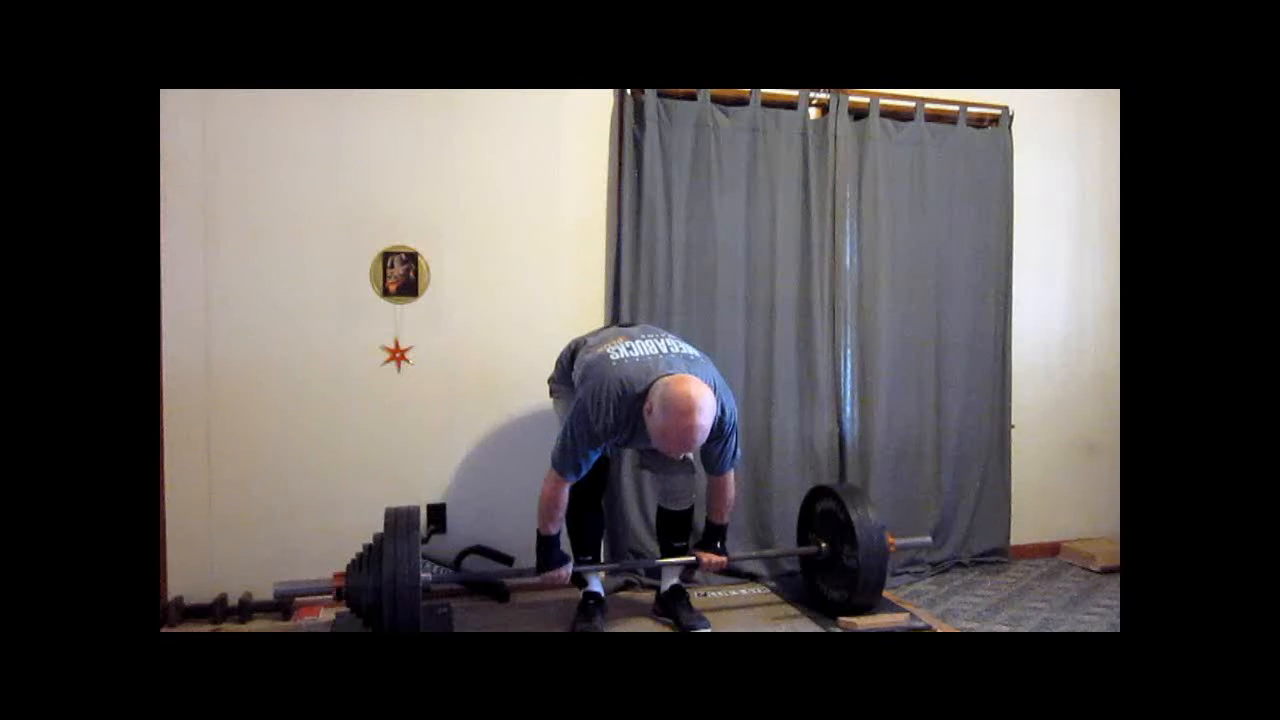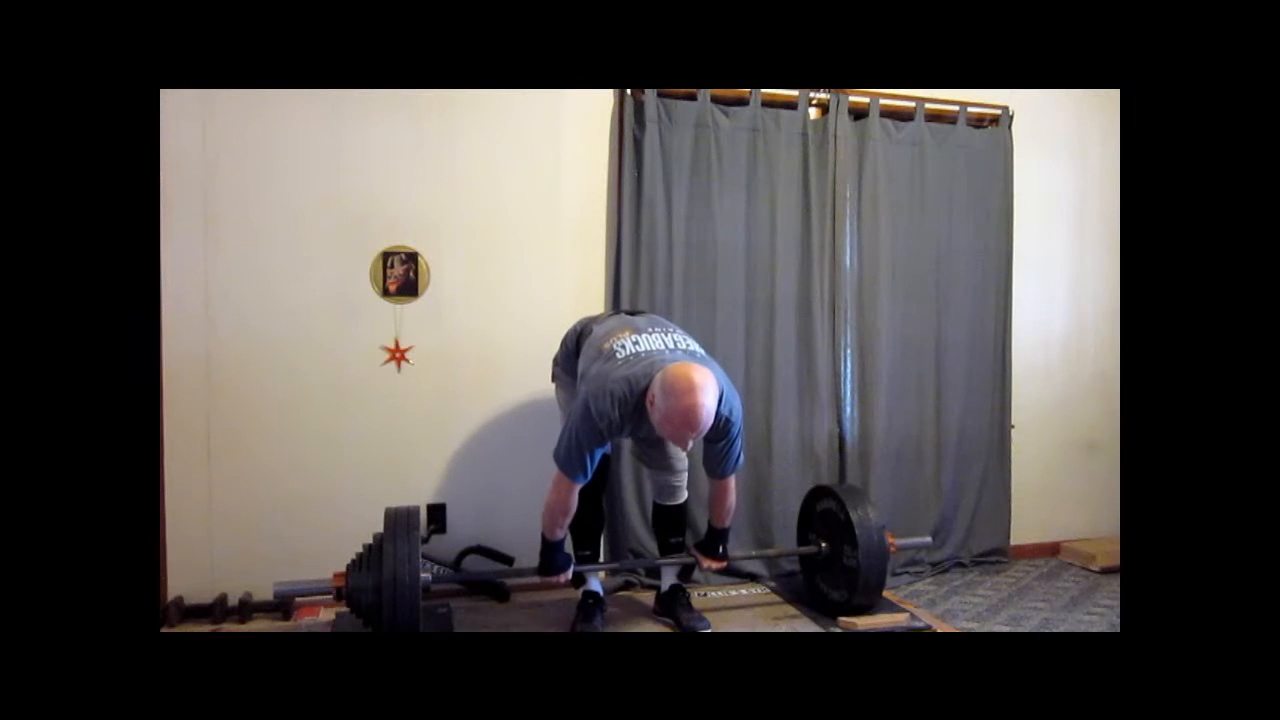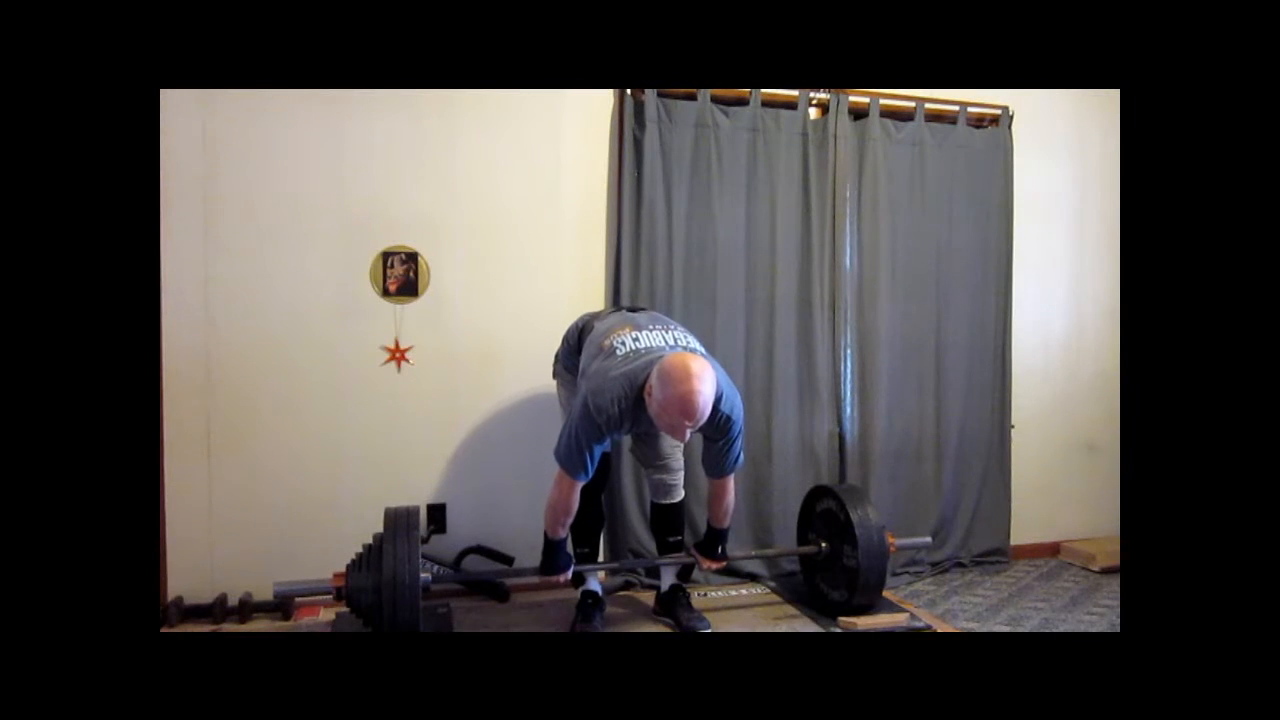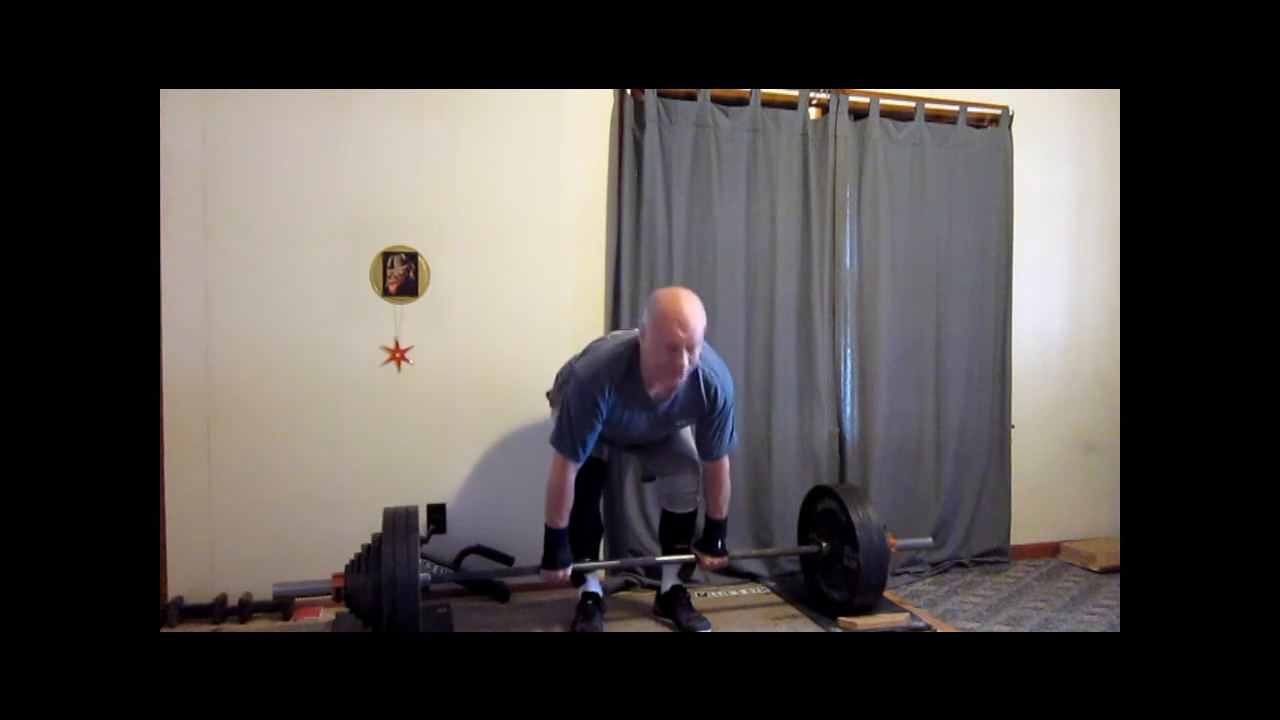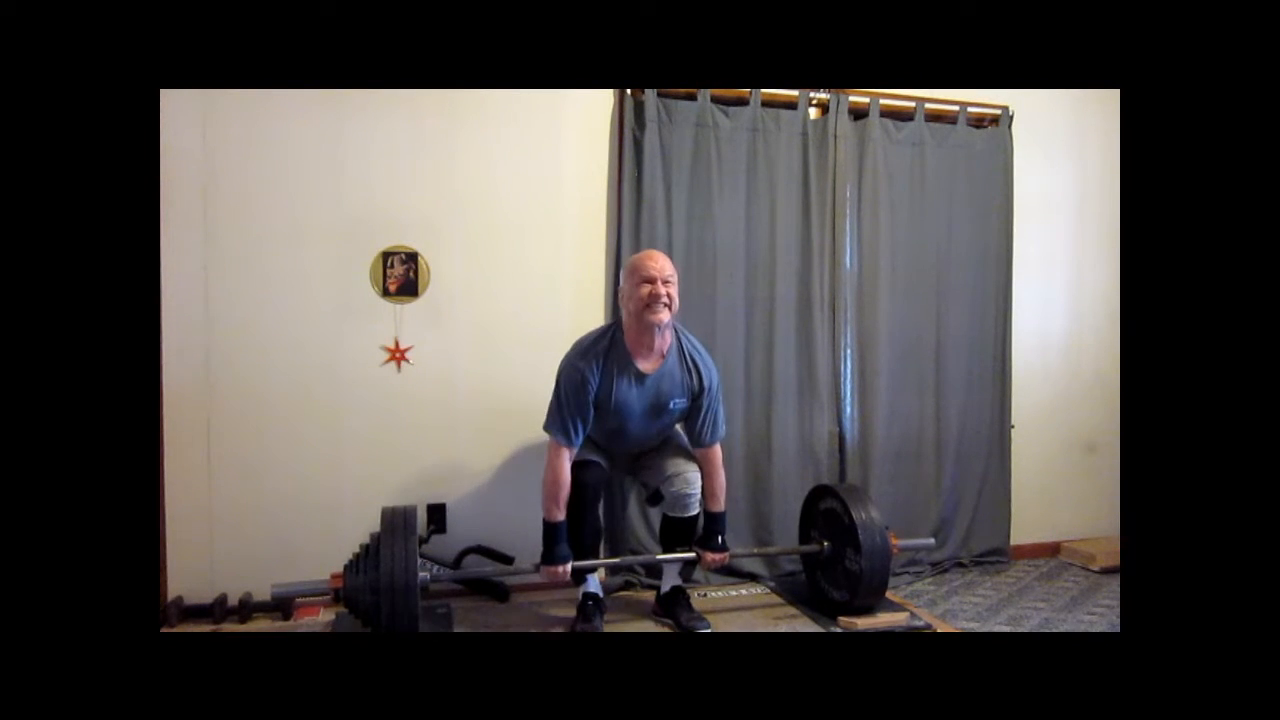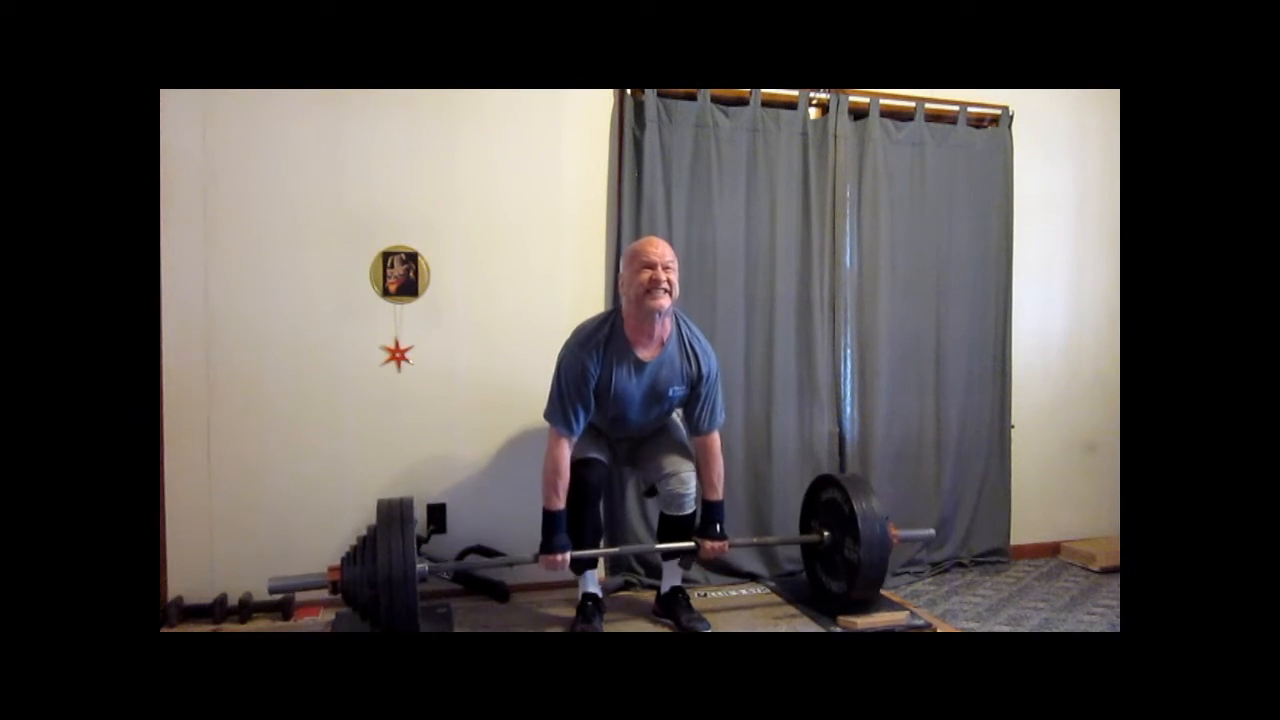
dt=0.5s
person 1, frame 1
left shoulder: (718, 402)
right shoulder: (600, 404)
left elbow: (721, 477)
right elbow: (559, 481)
left wrist: (714, 540)
right wrist: (549, 552)
right hip: (577, 378)
left knee: (679, 477)
right knee: (587, 482)
left ankle: (671, 589)
right ankle: (591, 592)
person 1, frame 2
left shoulder: (725, 404)
right shoulder: (604, 401)
left elbow: (723, 481)
right elbow: (566, 485)
left wrist: (715, 543)
right wrist: (552, 554)
left knee: (672, 476)
right knee: (589, 480)
left ankle: (671, 590)
right ankle: (590, 591)
person 1, frame 3
left shoulder: (725, 402)
right shoulder: (603, 397)
left elbow: (722, 480)
right elbow: (569, 483)
left wrist: (714, 543)
right wrist: (554, 553)
right hip: (581, 354)
left knee: (669, 475)
right knee: (591, 477)
left ankle: (670, 590)
right ankle: (590, 591)
person 1, frame 4
left shoulder: (715, 379)
right shoulder: (596, 373)
left elbow: (716, 464)
right elbow: (565, 466)
left wrist: (714, 537)
right wrist: (556, 548)
right hip: (589, 423)
left knee: (686, 480)
right knee: (585, 485)
left ankle: (671, 591)
right ankle: (589, 593)
person 1, frame 5
left shoulder: (697, 363)
right shoulder: (588, 359)
left elbow: (709, 451)
right elbow: (561, 452)
left wrist: (715, 532)
right wrist: (554, 542)
left hip: (656, 444)
right hip: (593, 445)
left knee: (688, 482)
right knee: (583, 484)
left ankle: (671, 592)
right ankle: (590, 596)
person 1, frame 6
left shoulder: (696, 350)
right shoulder: (587, 346)
left elbow: (707, 439)
right elbow: (561, 441)
left wrist: (713, 521)
right wrist: (553, 532)
left hip: (655, 427)
right hip: (593, 430)
left knee: (682, 483)
right knee: (586, 483)
left ankle: (671, 593)
right ankle: (590, 597)
